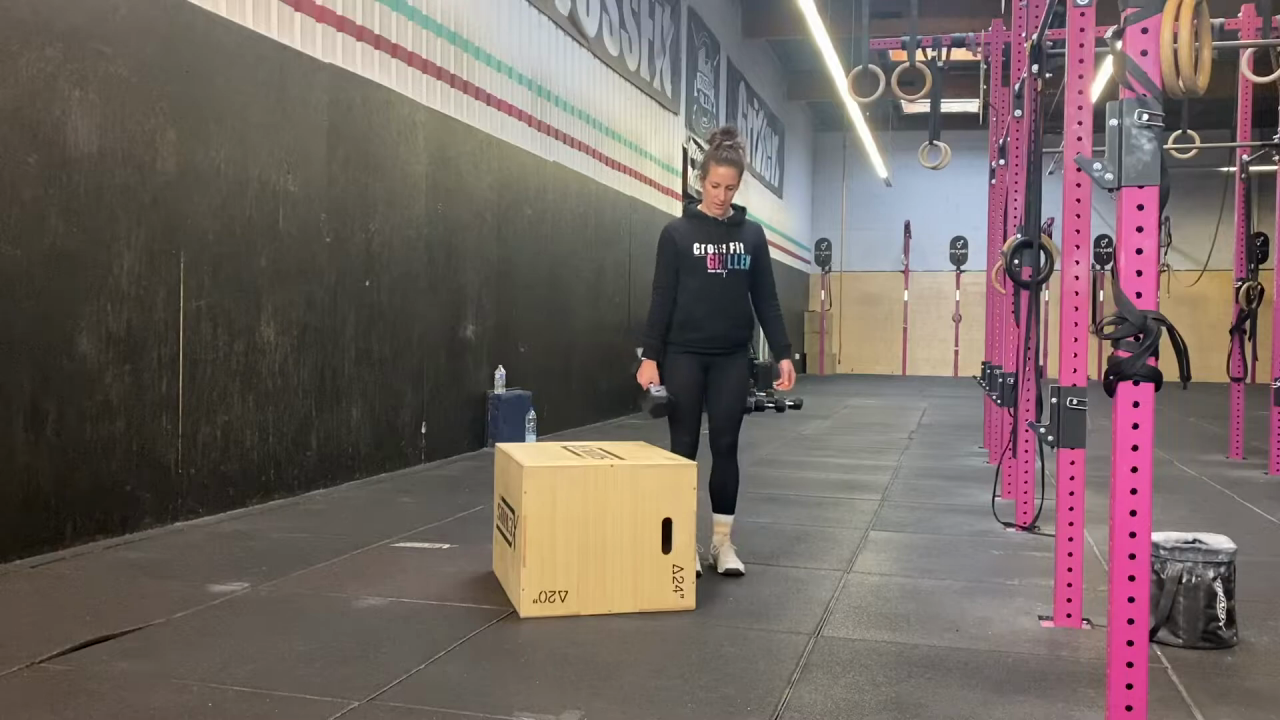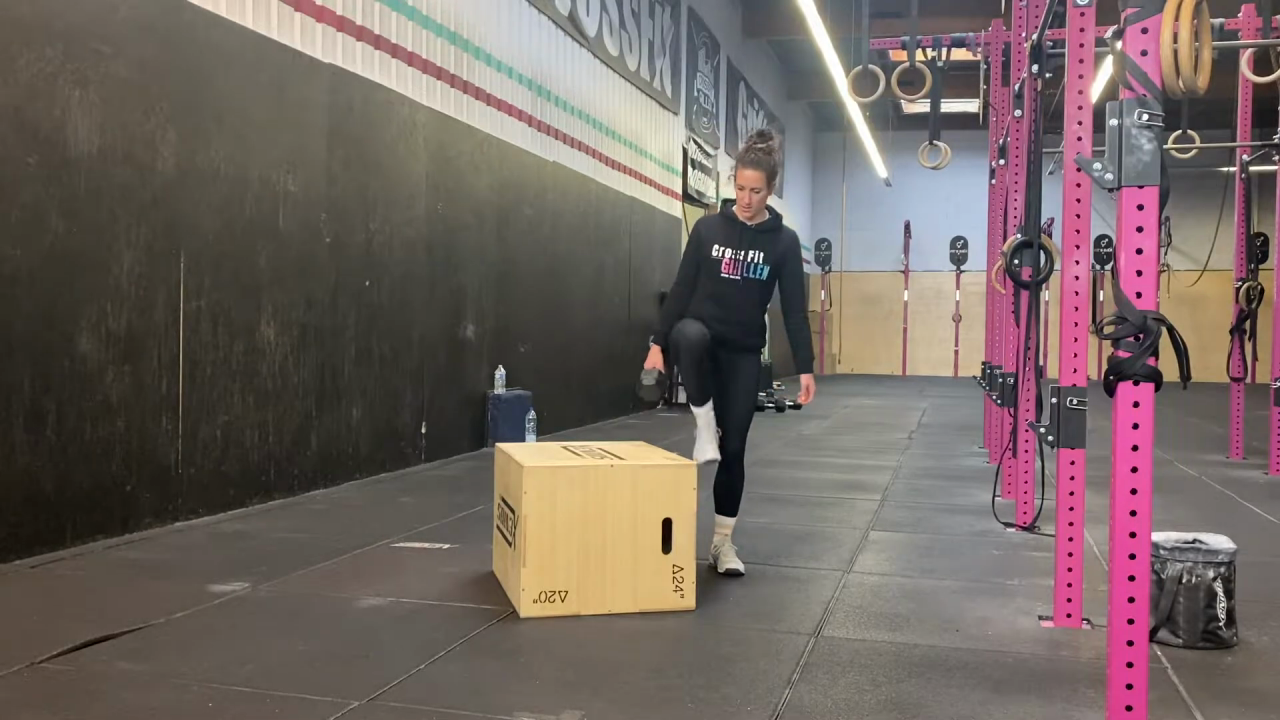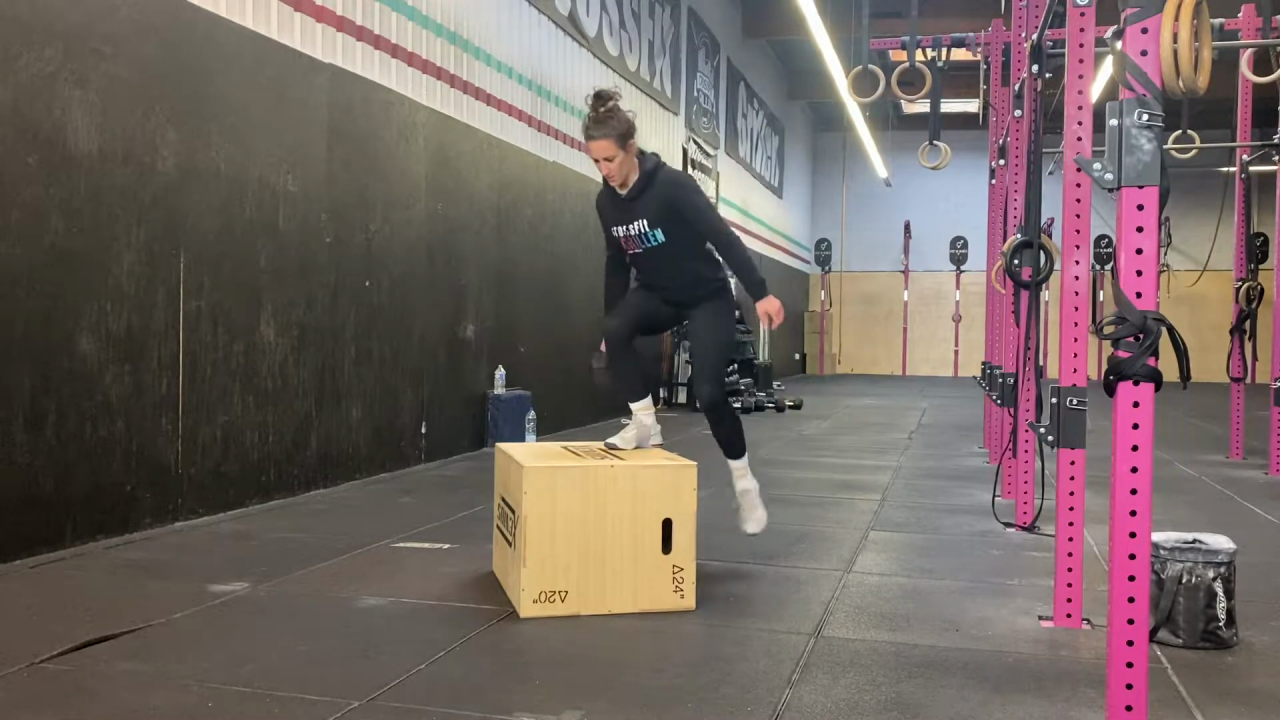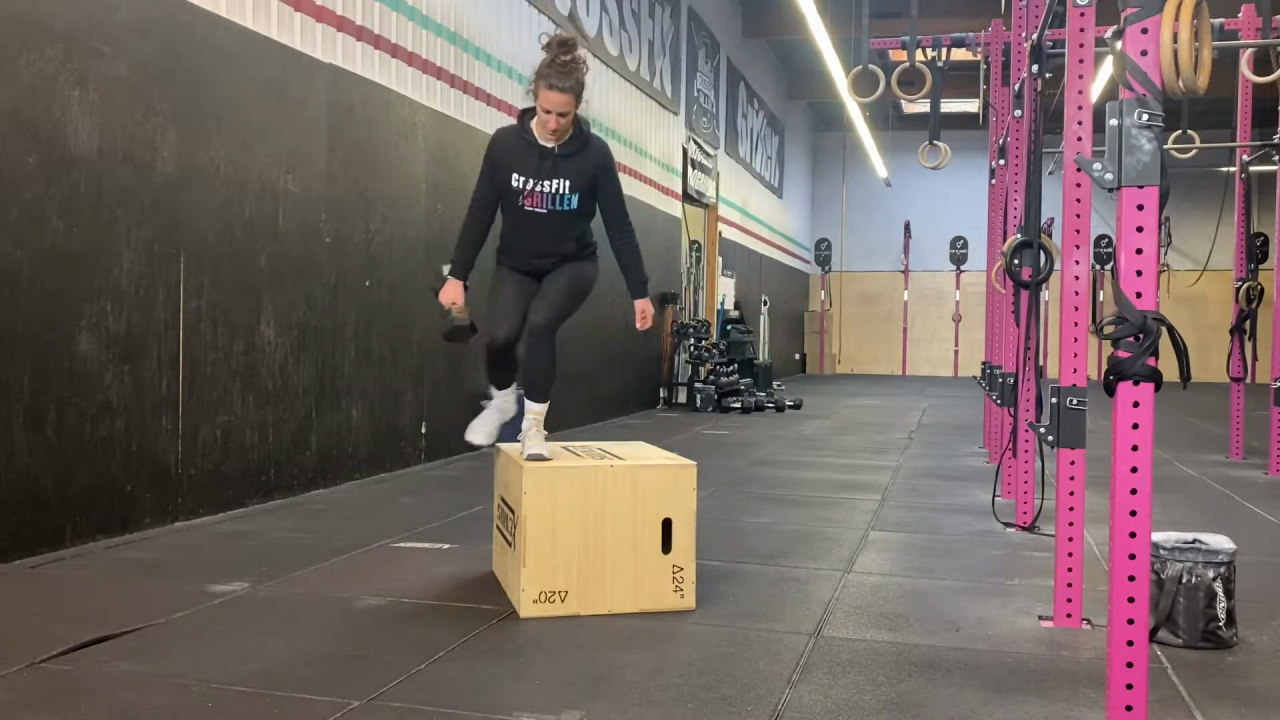
dt=1s
person 1, frame 1
left shoulder: (752, 233)
right shoulder: (677, 232)
left elbow: (766, 299)
right elbow: (661, 298)
left wrist: (783, 354)
right wrist: (649, 357)
left hip: (732, 357)
right hip: (683, 355)
left knee: (725, 448)
right knee: (684, 447)
left ankle: (722, 542)
person 1, frame 2
left shoulder: (784, 241)
right shoulder: (708, 227)
left elbow: (794, 307)
right elbow: (681, 286)
left wrist: (805, 368)
right wrist: (658, 342)
left hip: (742, 351)
right hip: (696, 340)
left knee: (733, 447)
right knee: (692, 336)
left ankle: (723, 541)
right ankle: (704, 427)
person 1, frame 3
left shoulder: (671, 185)
right shoulder: (606, 200)
left elbow: (722, 236)
right elbow: (616, 266)
left wrist: (760, 294)
right wrist: (610, 324)
left hip: (708, 298)
right hip: (656, 293)
left knee: (709, 393)
right knee: (616, 330)
left ankle: (743, 481)
right ankle: (644, 422)
person 1, frame 4
left shoulder: (593, 154)
right shoulder: (506, 144)
left elbow: (618, 224)
right elbow: (481, 211)
left wrist: (639, 291)
right wrist: (457, 275)
left hip: (572, 264)
right hip: (517, 265)
left knee: (540, 326)
right knee: (501, 337)
left ankle: (535, 426)
right ankle: (503, 397)
